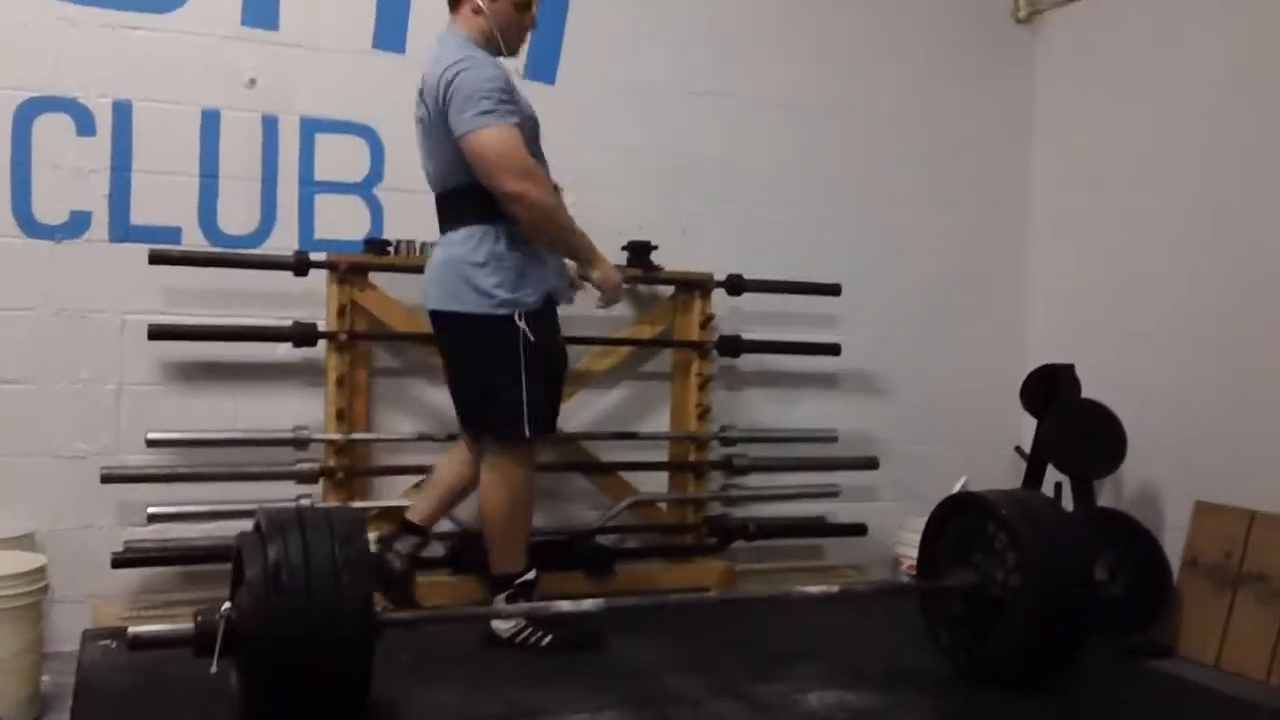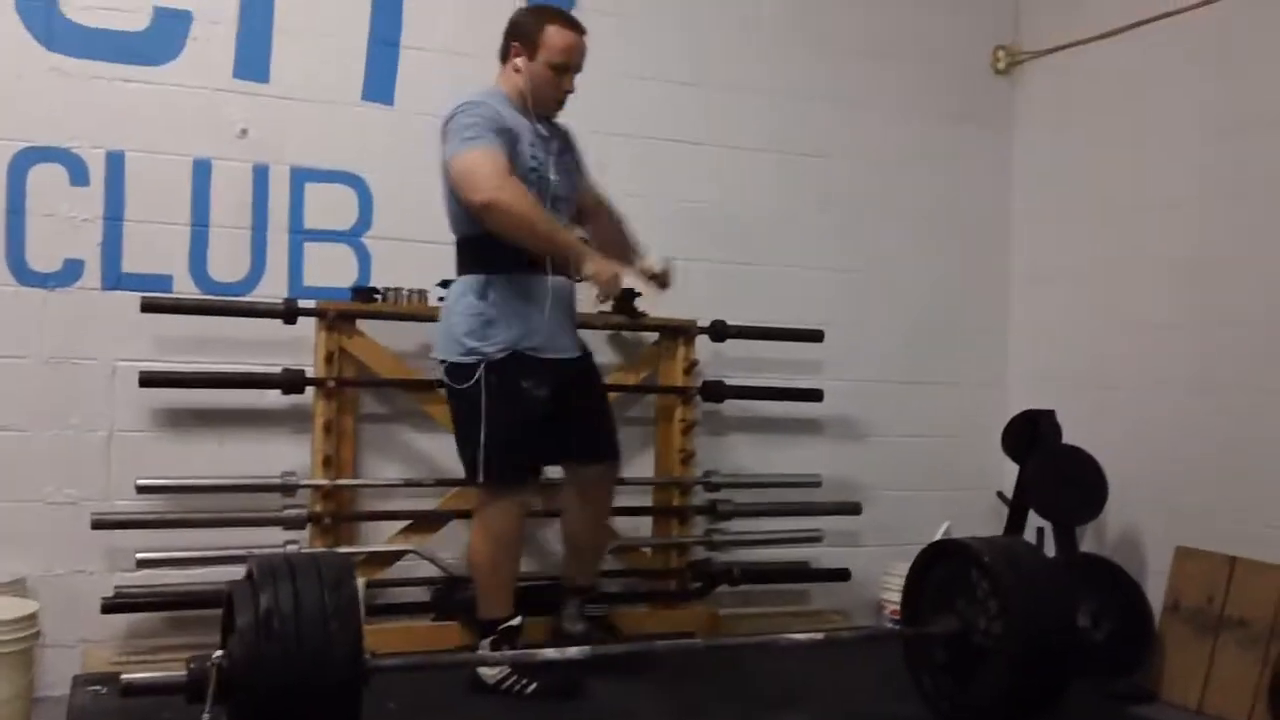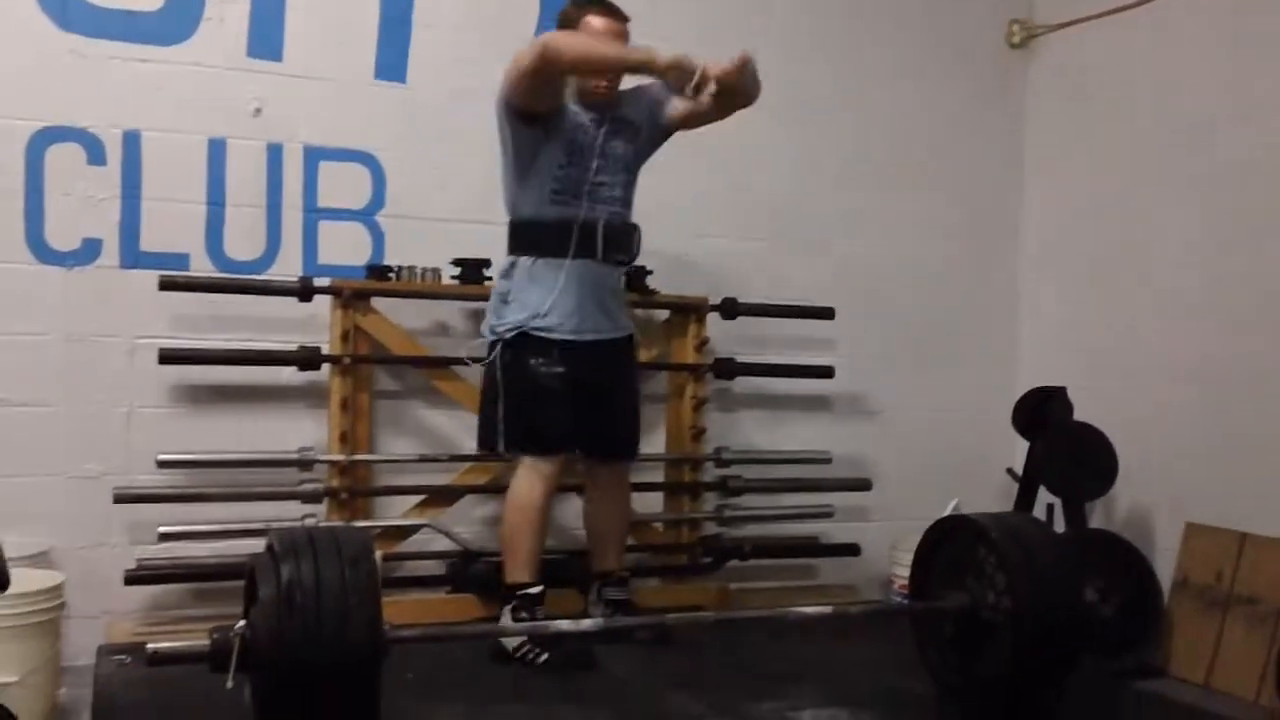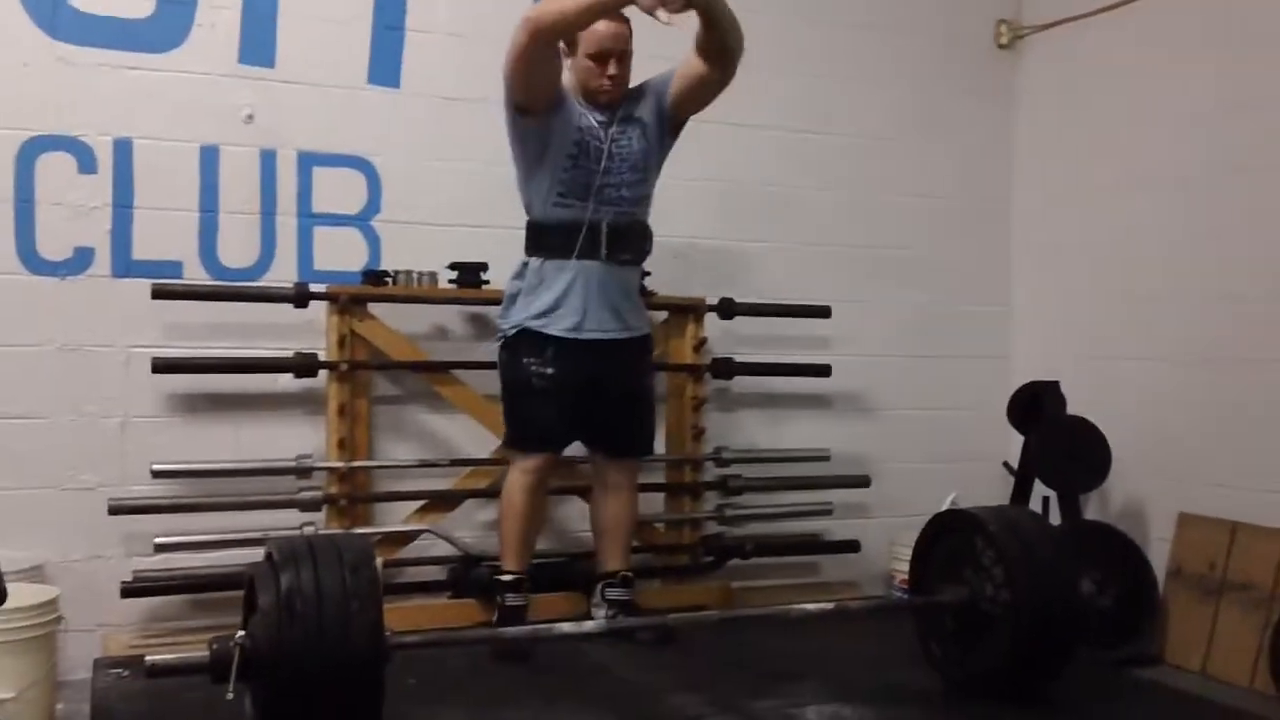
dt=0.3s
person 1, frame 1
left shoulder: (467, 73)
right shoulder: (473, 72)
right elbow: (517, 181)
left wrist: (560, 255)
right wrist: (588, 257)
left hip: (492, 283)
right hip: (497, 285)
left knee: (491, 438)
right knee: (514, 444)
left ankle: (403, 540)
right ankle: (513, 604)
person 1, frame 2
left shoulder: (555, 137)
right shoulder: (478, 118)
left elbow: (594, 207)
right elbow: (490, 195)
left wrist: (632, 256)
right wrist: (585, 258)
left hip: (554, 337)
right hip: (494, 342)
left knee: (595, 470)
right knee: (504, 489)
left ankle: (580, 609)
right ankle: (497, 650)
person 1, frame 3
left shoulder: (637, 112)
right shoulder: (533, 106)
left elbow: (725, 97)
left wrist: (734, 74)
right wrist: (659, 63)
left hip: (607, 325)
right hip: (535, 320)
left knee: (610, 464)
right knee: (541, 462)
left ankle: (609, 597)
right ankle: (522, 616)
person 1, frame 4
left shoulder: (651, 109)
right shoulder: (543, 110)
left elbow: (722, 60)
left hip: (622, 325)
right hip: (545, 321)
left knee: (619, 465)
right knee: (534, 459)
left ankle: (613, 596)
right ankle: (510, 600)
